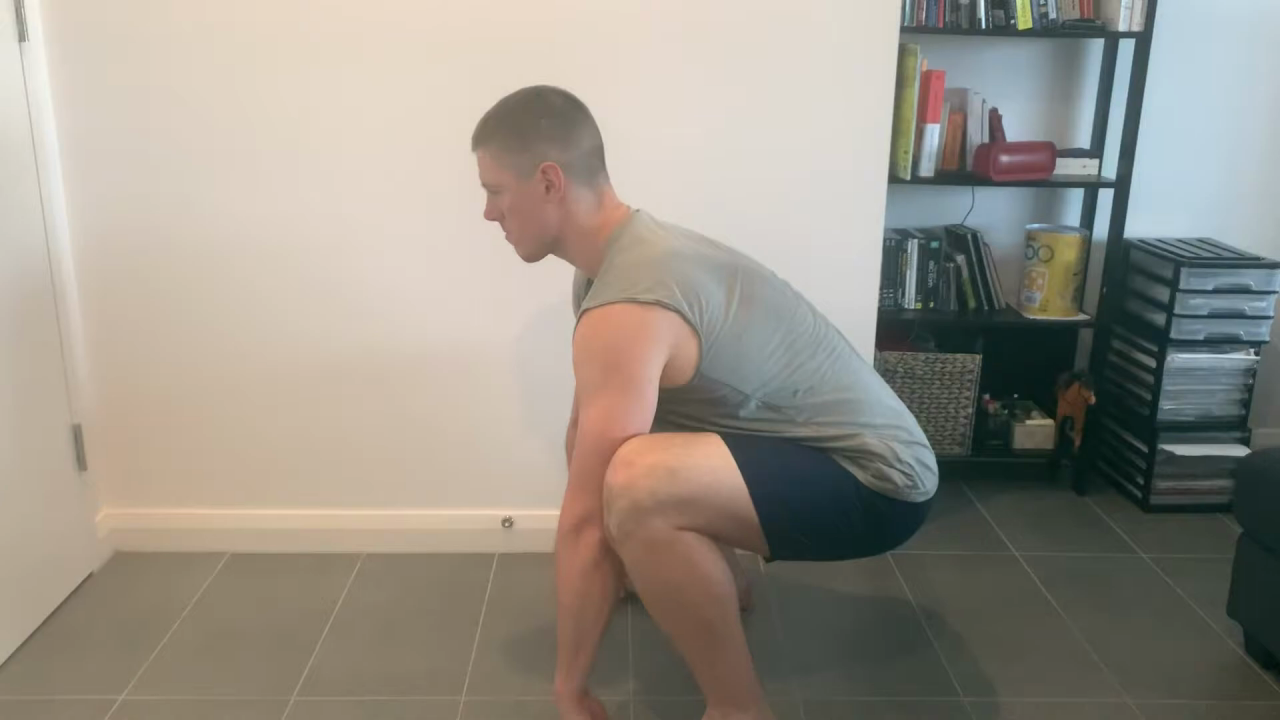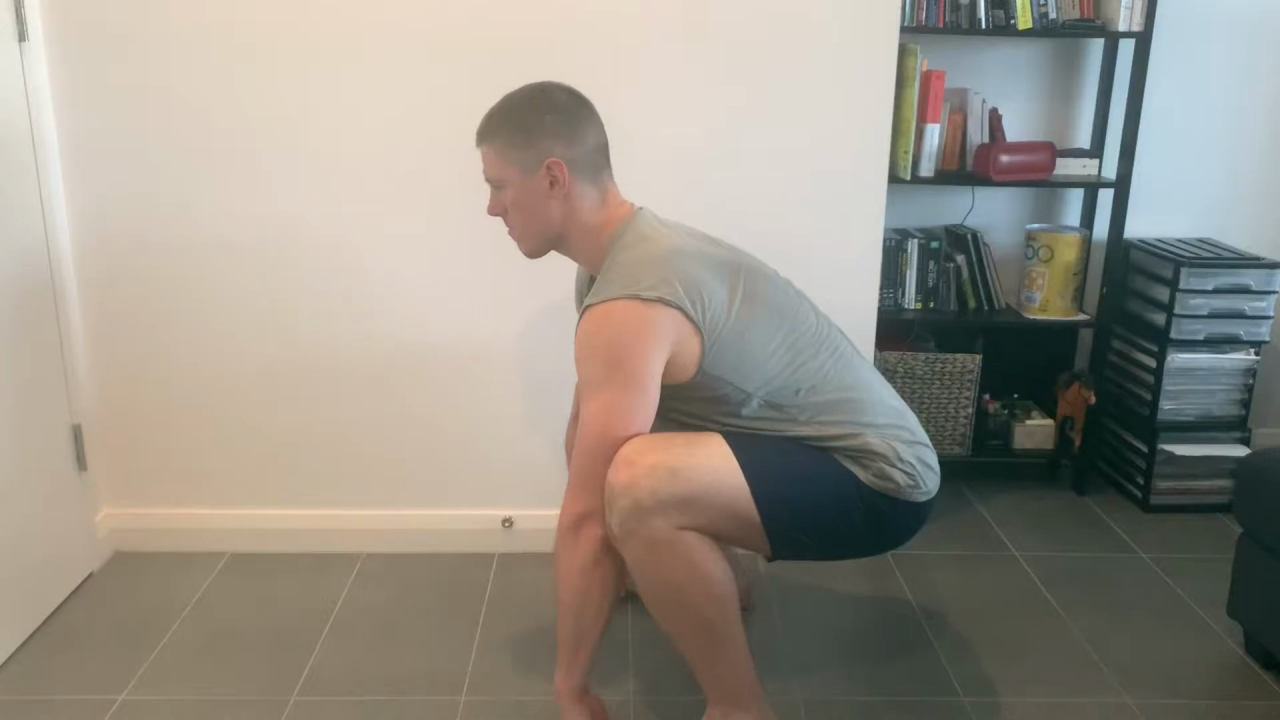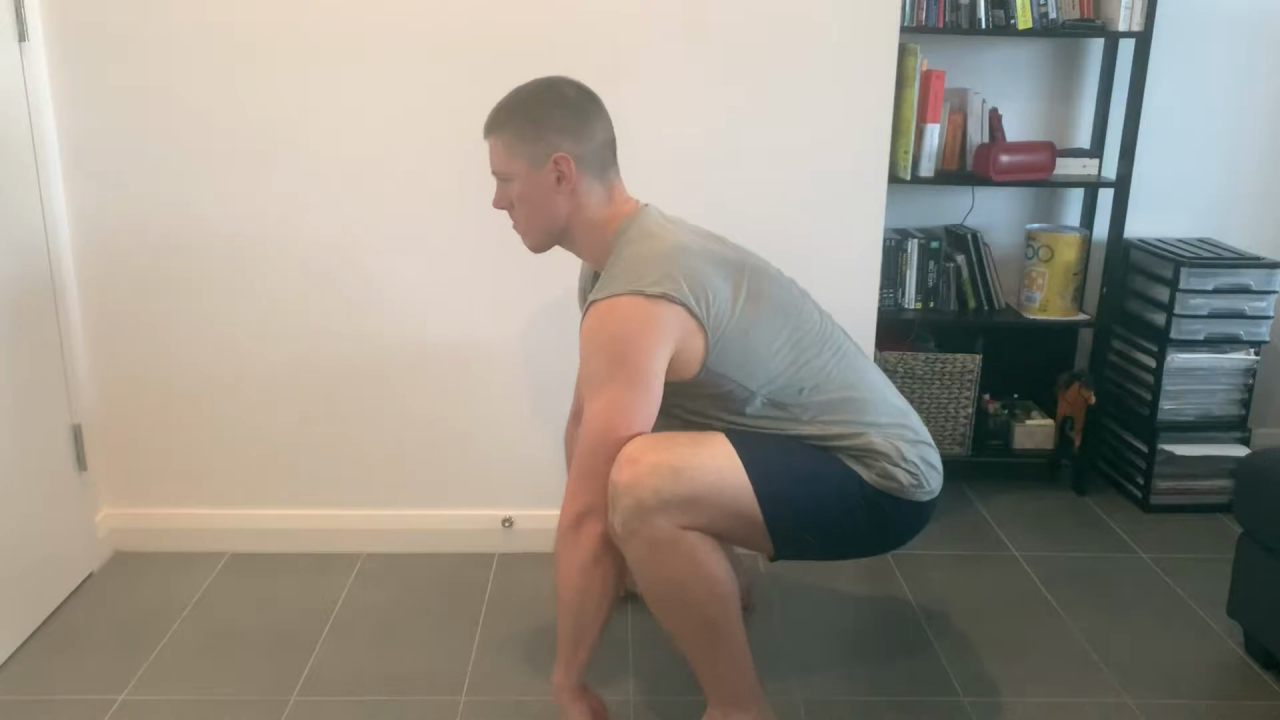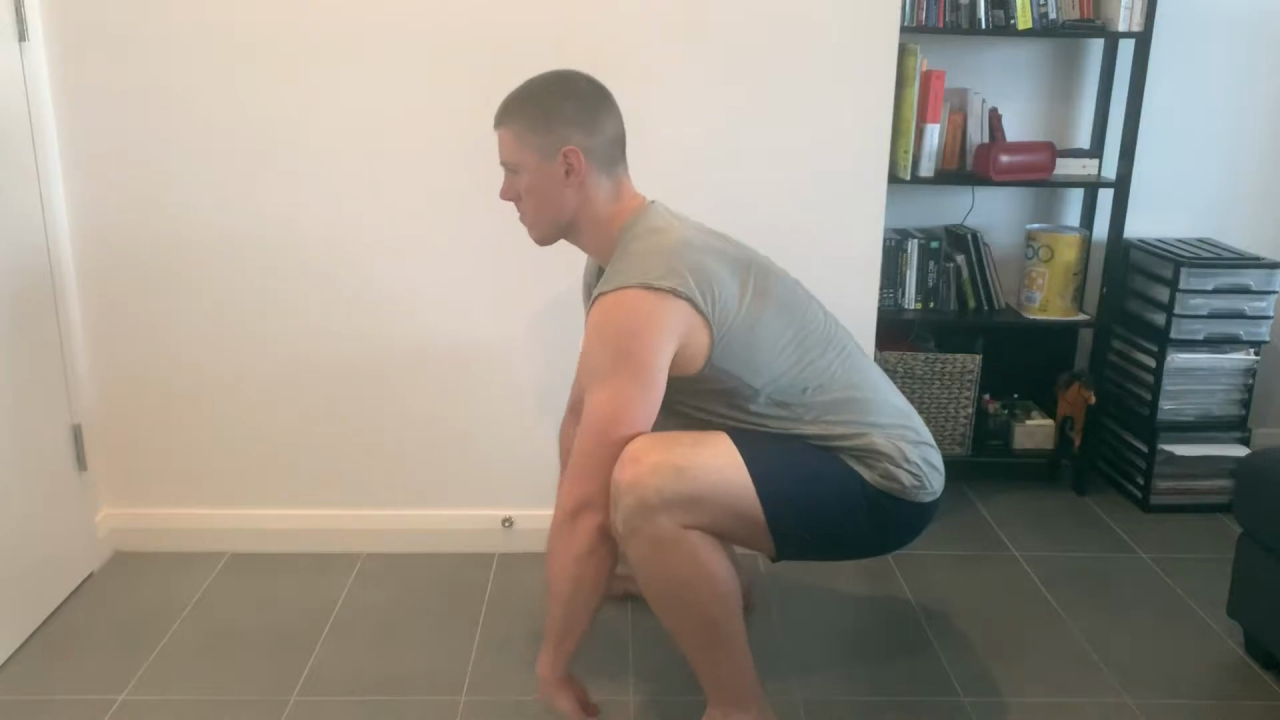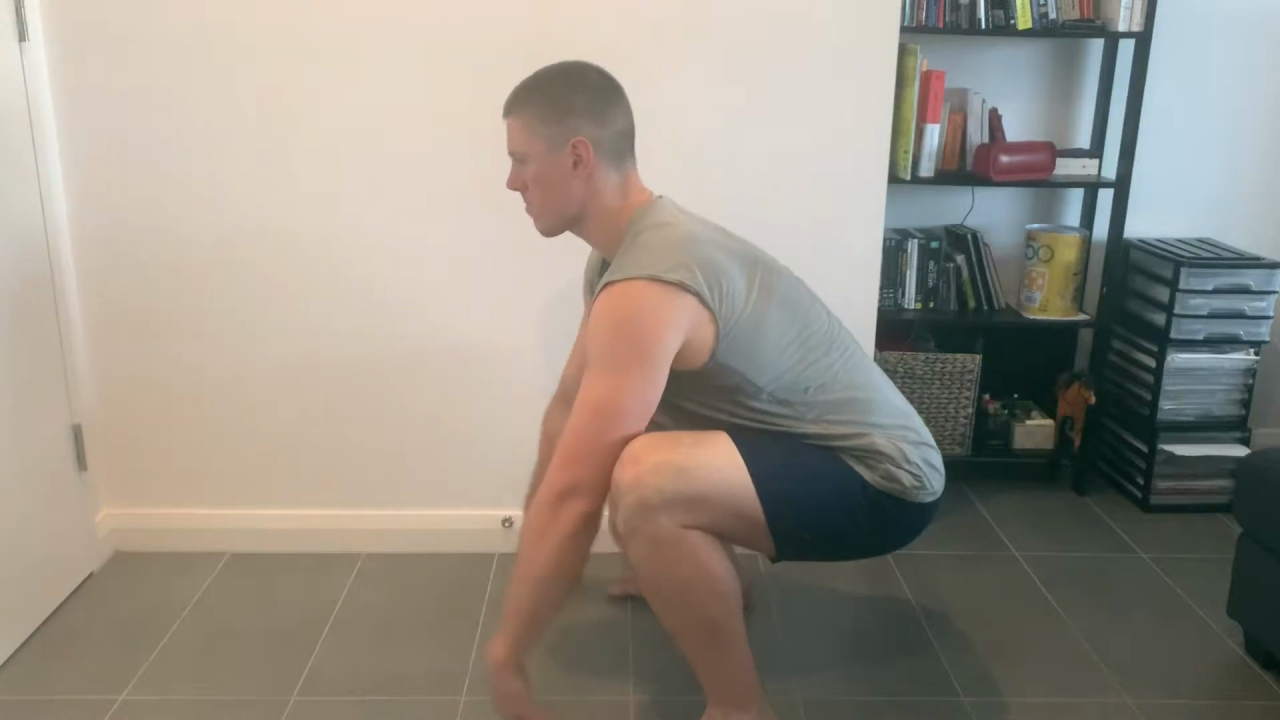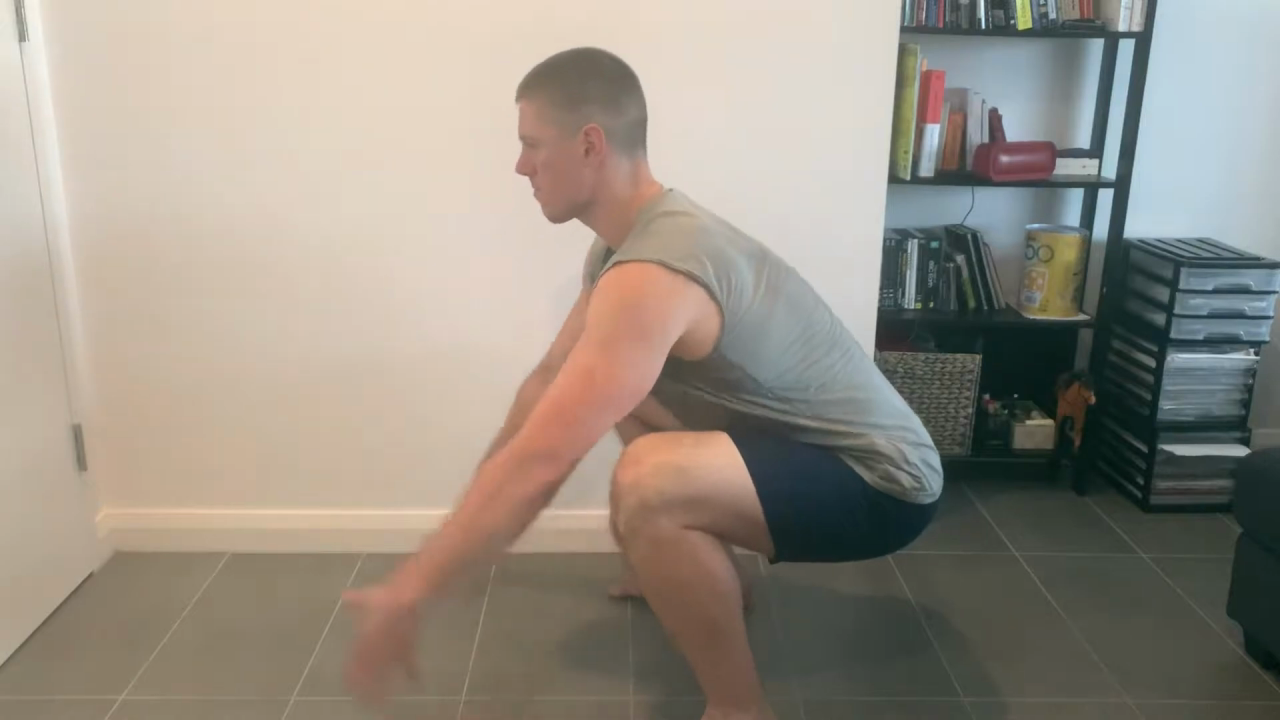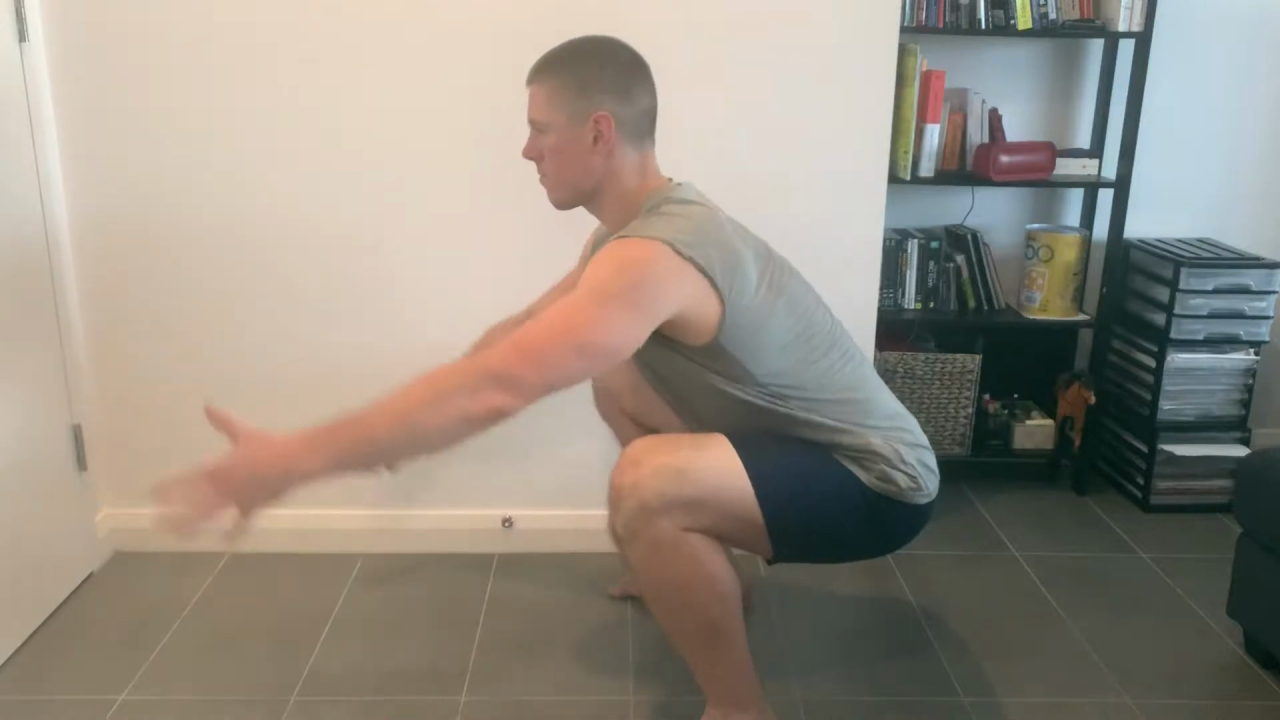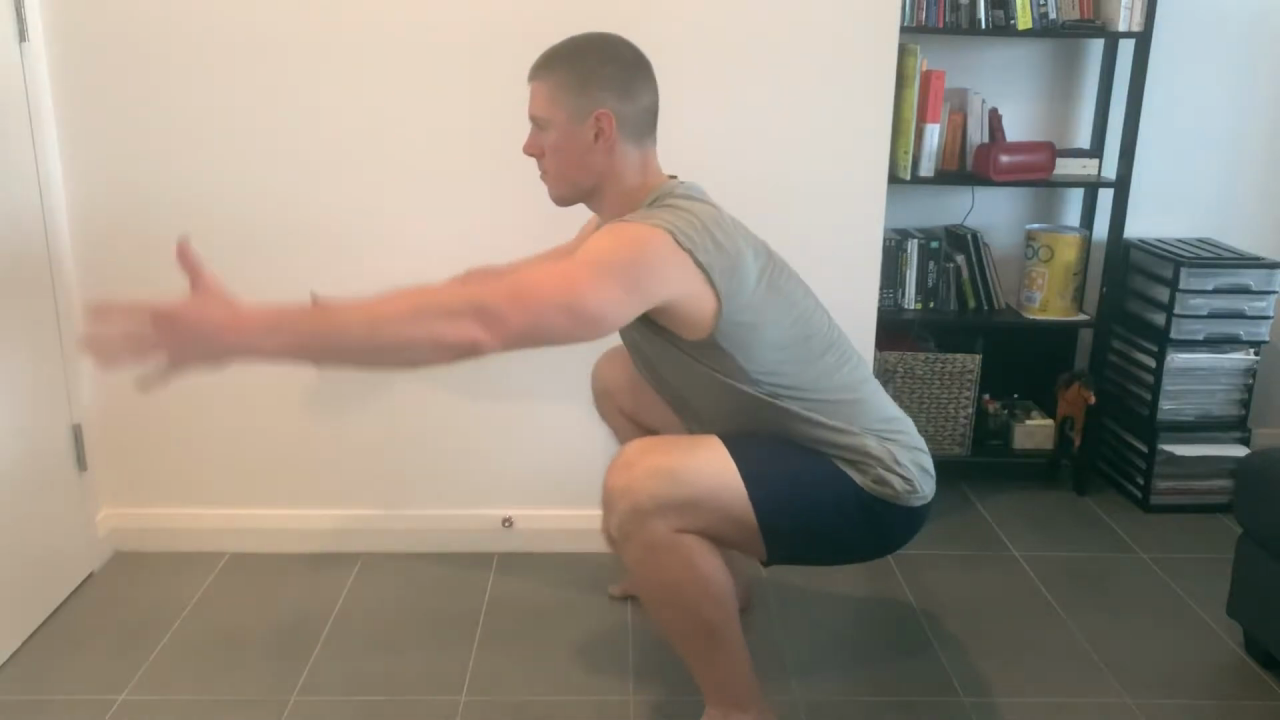
dt=0.1s
person 1, frame 1
left shoulder: (624, 311)
right shoulder: (627, 251)
left elbow: (588, 520)
right elbow: (585, 432)
left hip: (876, 485)
right hip: (843, 445)
left knee: (638, 484)
right ankle: (700, 580)
person 1, frame 2
left shoulder: (627, 308)
right shoulder: (628, 250)
left elbow: (589, 516)
right elbow: (585, 429)
left hip: (876, 484)
right hip: (833, 444)
left knee: (640, 484)
right ankle: (699, 579)
person 1, frame 3
left shoulder: (632, 303)
right shoulder: (634, 248)
left elbow: (589, 510)
right elbow: (584, 421)
left hip: (880, 484)
right hip: (829, 444)
left knee: (641, 483)
right ankle: (701, 580)
person 1, frame 4
left shoulder: (638, 298)
right shoulder: (638, 244)
left elbow: (588, 504)
right elbow: (582, 415)
left hip: (882, 485)
right hip: (835, 444)
left knee: (644, 482)
right knee: (621, 429)
right ankle: (704, 580)
person 1, frame 5
left shoulder: (644, 292)
right shoulder: (629, 252)
left elbow: (574, 494)
right elbow: (572, 406)
left wrist: (506, 653)
right wrist: (538, 546)
left hip: (879, 481)
right hip: (825, 441)
left knee: (645, 487)
right knee: (658, 405)
right ankle: (708, 578)
person 1, frame 6
left shoulder: (651, 276)
right shoulder: (635, 238)
left elbow: (539, 463)
right elbow: (553, 376)
left wrist: (406, 595)
left hip: (878, 486)
right hip: (811, 444)
left knee: (650, 484)
right knee: (619, 400)
right ankle: (692, 573)
person 1, frame 7
left shoulder: (651, 258)
right shoulder: (637, 229)
left elbow: (491, 388)
right elbow: (523, 329)
left wrist: (294, 461)
right wrist: (393, 428)
left hip: (876, 485)
right hip: (818, 443)
left knee: (646, 483)
right knee: (620, 383)
right ankle: (710, 574)
person 1, frame 8
left shoulder: (651, 248)
right shoulder: (643, 219)
left elbow: (467, 323)
right elbow: (488, 291)
left wrist: (245, 332)
right wrist: (345, 321)
left hip: (873, 489)
right hip: (822, 452)
left knee: (640, 486)
right knee: (618, 380)
right ankle: (706, 573)
